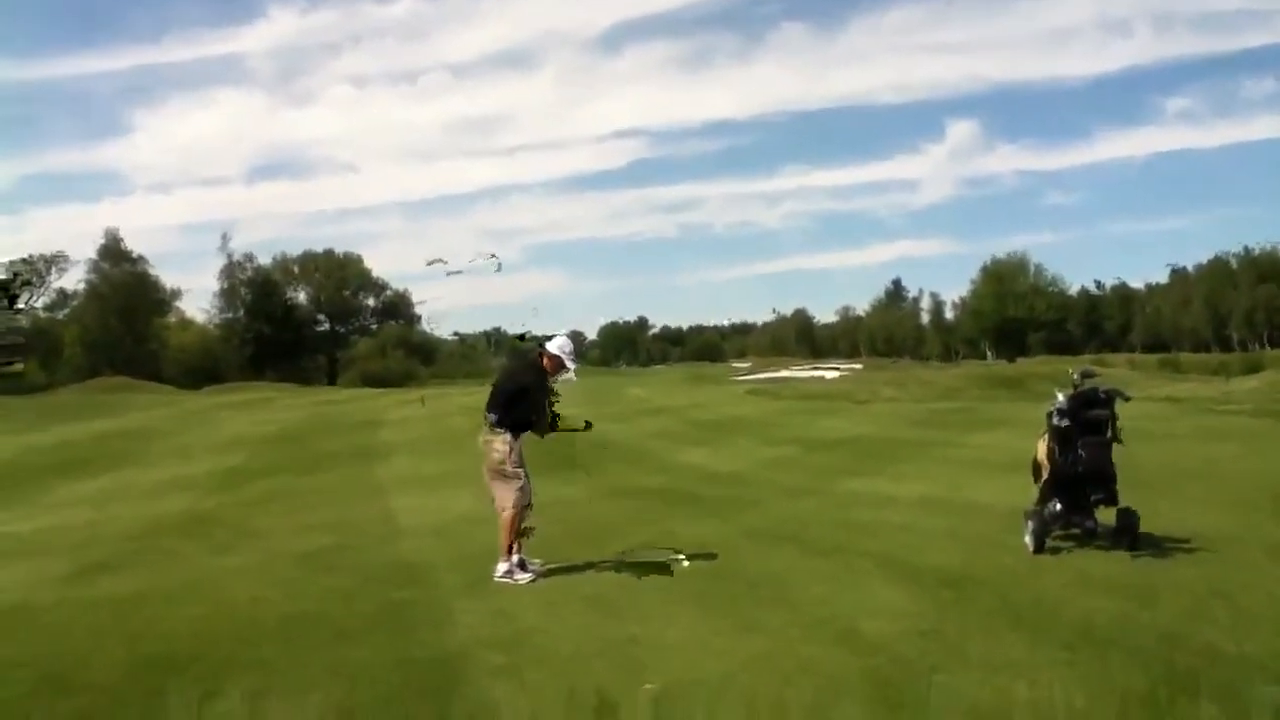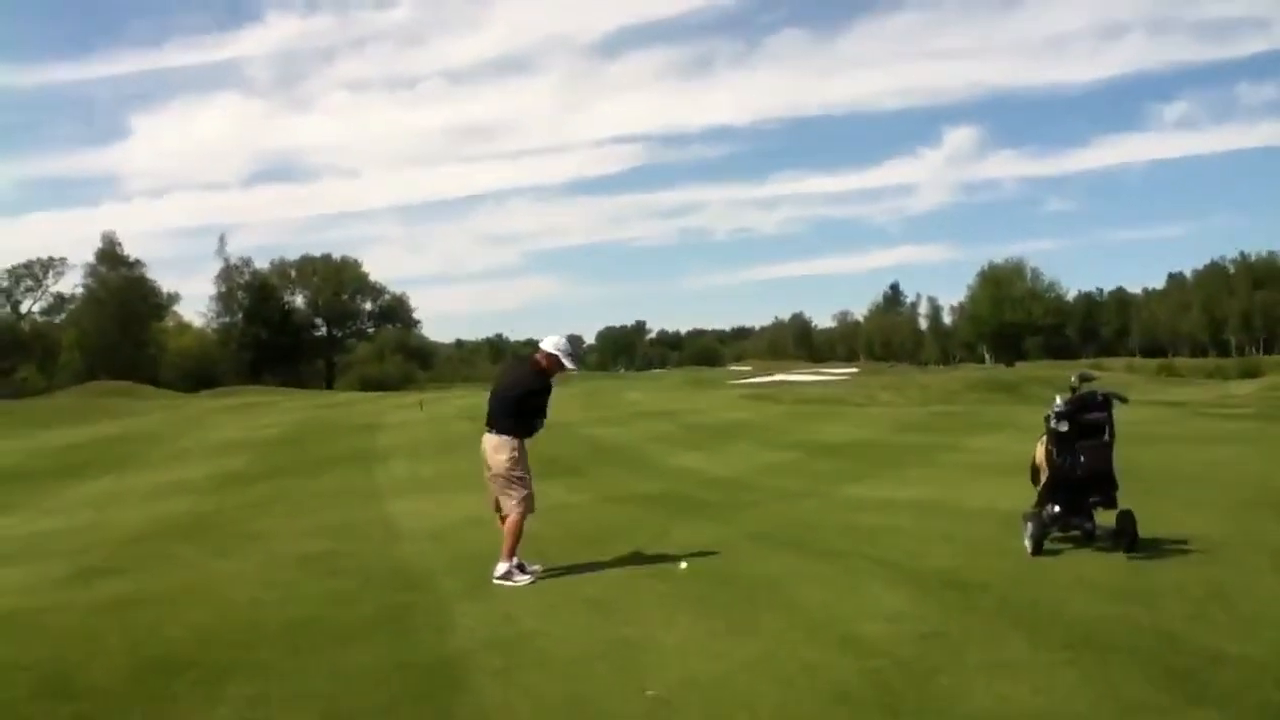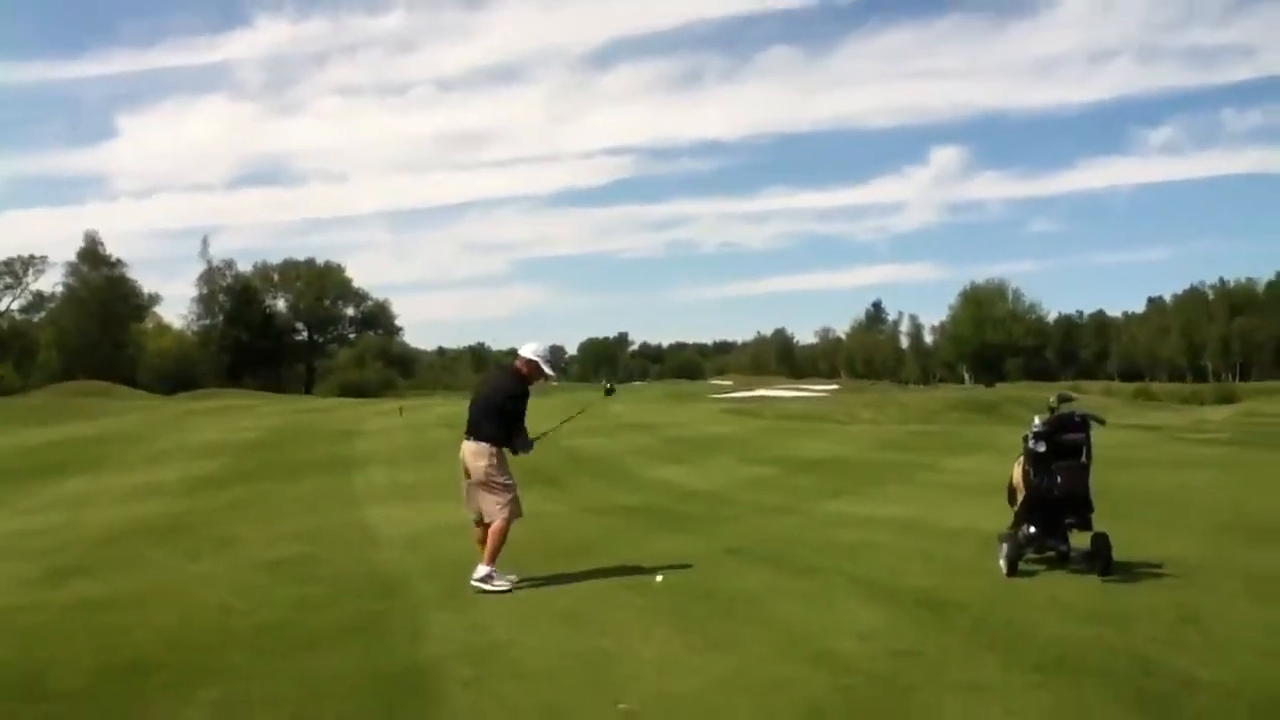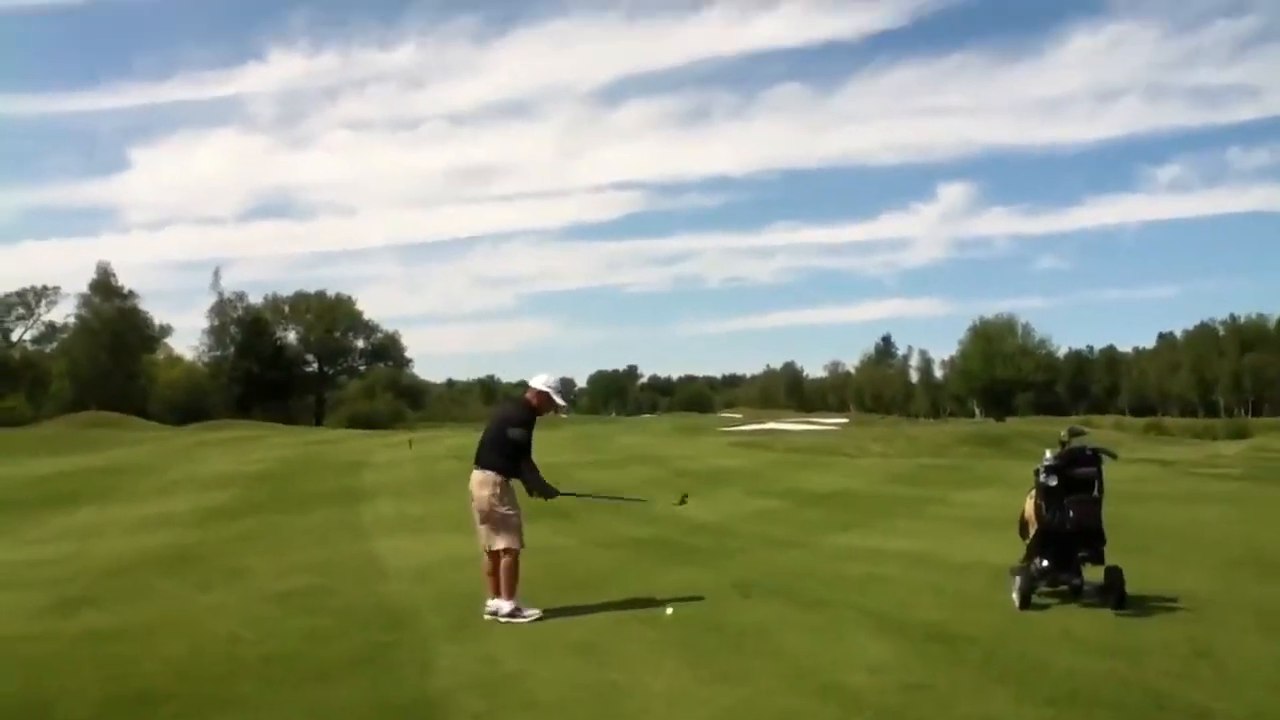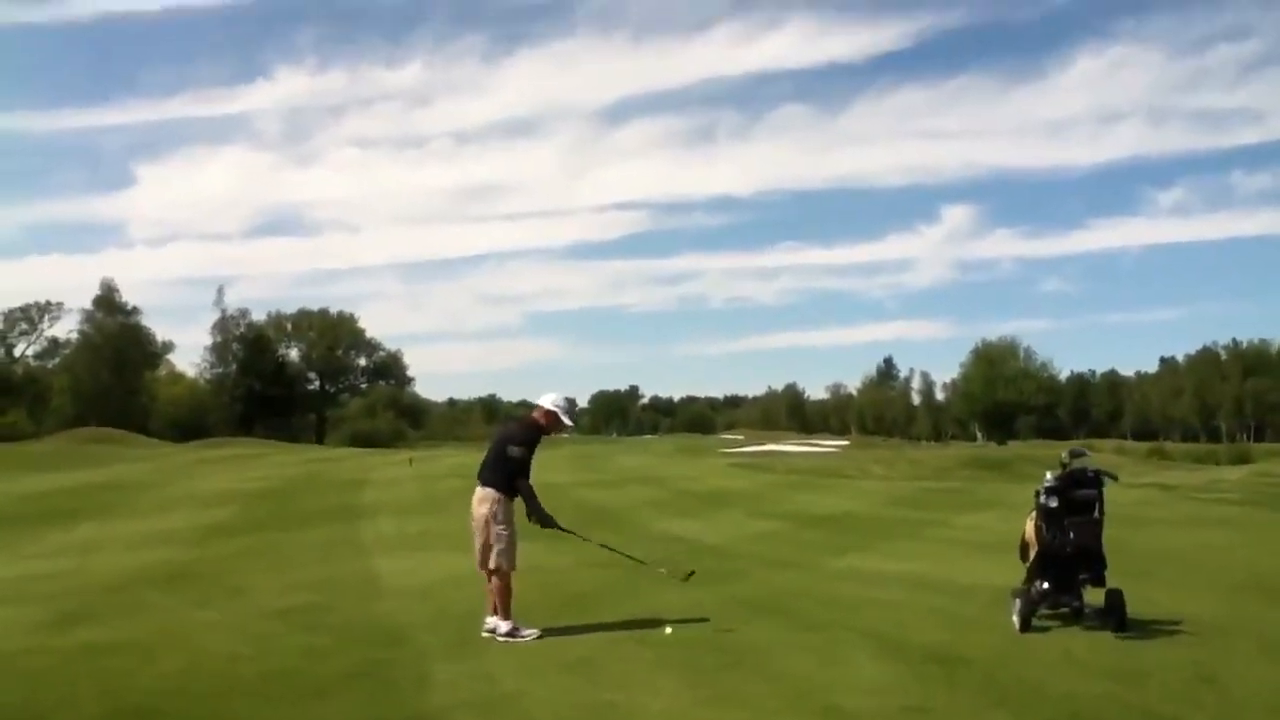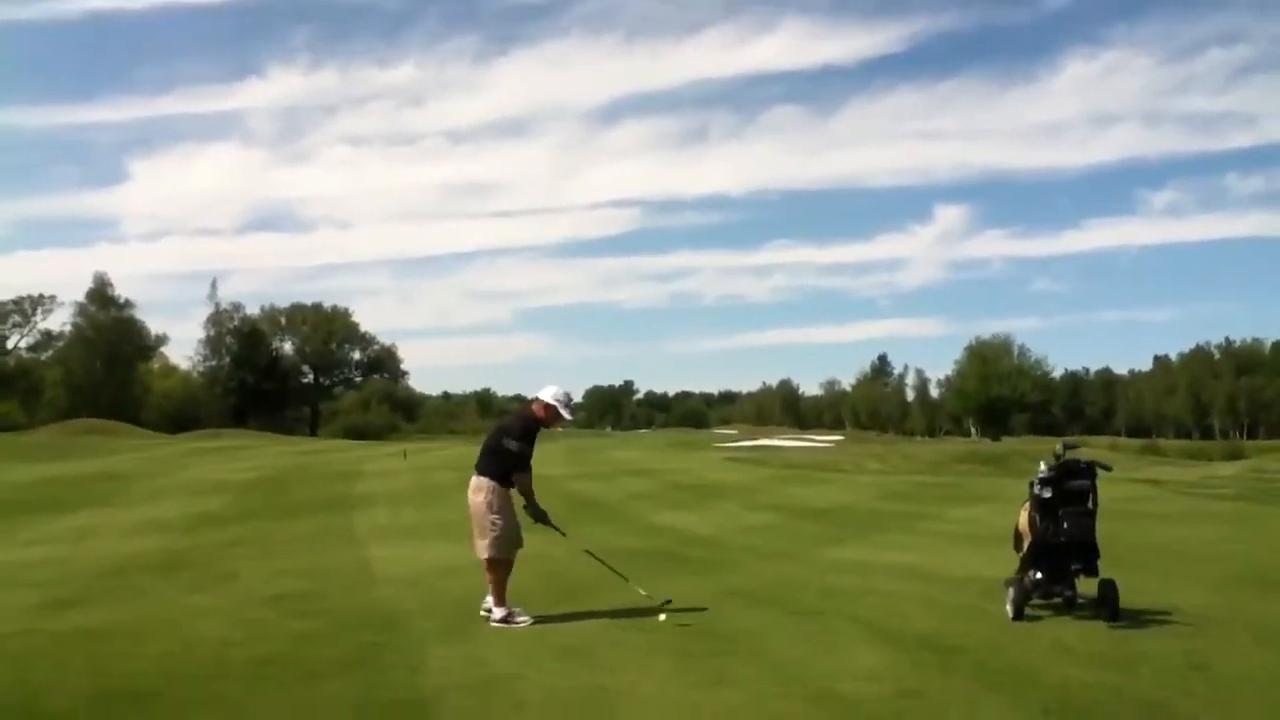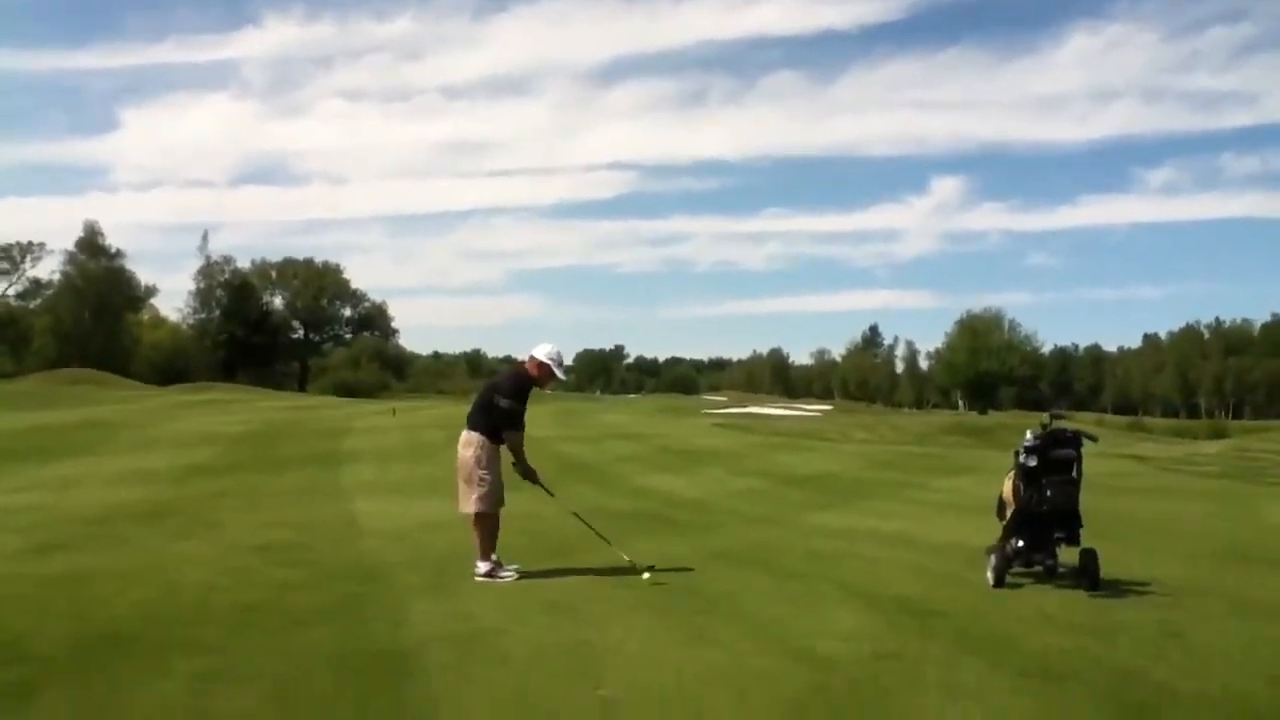
dt=0.2s
person 1, frame 1
left shoulder: (527, 366)
right shoulder: (532, 376)
right elbow: (539, 422)
right wrist: (550, 427)
left hip: (502, 436)
right hip: (502, 439)
left knee: (519, 500)
right knee: (514, 502)
left ankle: (516, 557)
right ankle: (504, 566)
person 1, frame 2
left shoulder: (513, 366)
right shoulder: (539, 381)
right elbow: (538, 421)
right wrist: (530, 425)
left hip: (492, 439)
right hip: (508, 444)
left knee: (506, 506)
right knee: (518, 507)
left ankle: (512, 560)
right ankle: (504, 567)
person 1, frame 3
left shoulder: (494, 376)
right shoulder: (516, 387)
right elbow: (517, 431)
left wrist: (516, 442)
right wrist: (524, 444)
left hip: (470, 447)
right hip: (487, 451)
left knee: (484, 515)
right knee: (504, 512)
left ankle: (487, 568)
right ankle: (484, 570)
person 1, frame 4
left shoulder: (510, 408)
right shoulder: (522, 416)
right elbow: (522, 458)
left wrist: (530, 482)
right wrist: (539, 484)
left hip: (482, 478)
right hip: (494, 481)
left knee: (493, 547)
right knee: (509, 545)
left ankle: (494, 602)
right ankle: (508, 605)
person 1, frame 5
left shoulder: (521, 429)
right shoulder: (524, 434)
right elbow: (519, 478)
left wrist: (532, 508)
right wrist: (538, 510)
left hip: (490, 496)
right hip: (494, 499)
left knee: (494, 564)
right knee: (502, 565)
left ankle: (492, 620)
right ankle: (505, 625)
person 1, frame 6
left shoulder: (525, 423)
right shoulder: (519, 426)
left elbow: (521, 469)
right elbow: (517, 472)
left wrist: (531, 503)
right wrist: (533, 505)
left hip: (495, 487)
right hip: (489, 488)
left knee: (507, 548)
right knee: (497, 551)
left ankle: (493, 600)
right ankle: (499, 611)
person 1, frame 7
left shoulder: (520, 382)
right shoulder: (512, 384)
left elbow: (515, 427)
right elbow: (508, 430)
left wrist: (521, 462)
right wrist: (522, 463)
left hip: (487, 444)
right hip: (478, 443)
left knee: (492, 505)
right knee: (483, 506)
left ankle: (490, 558)
right ankle: (484, 565)
